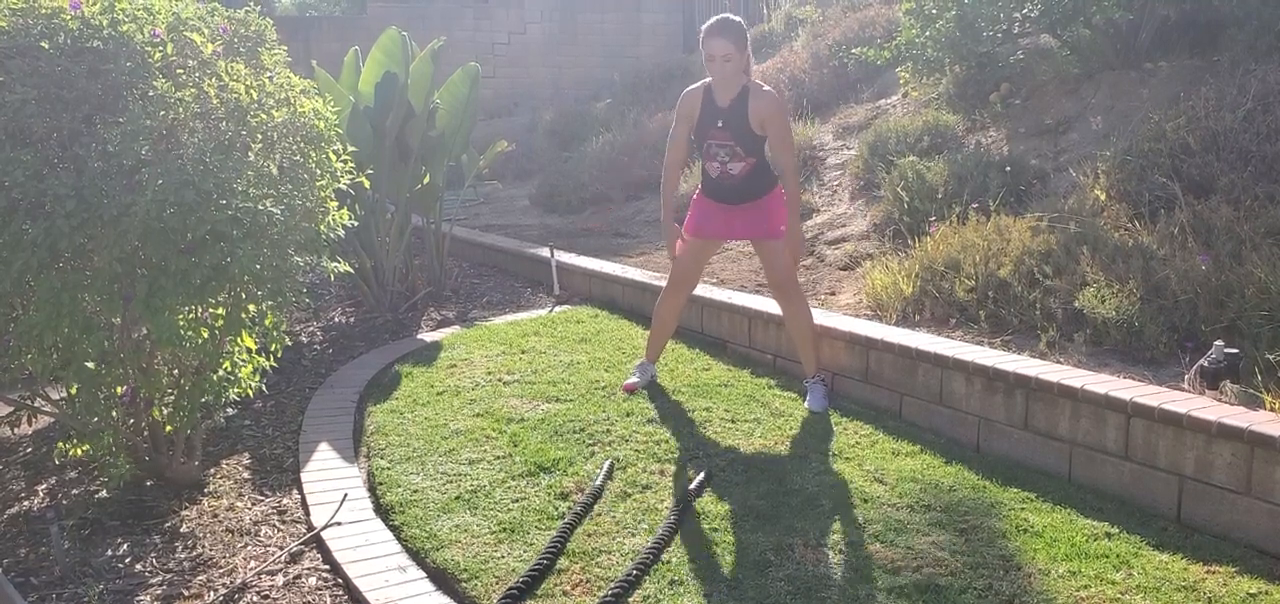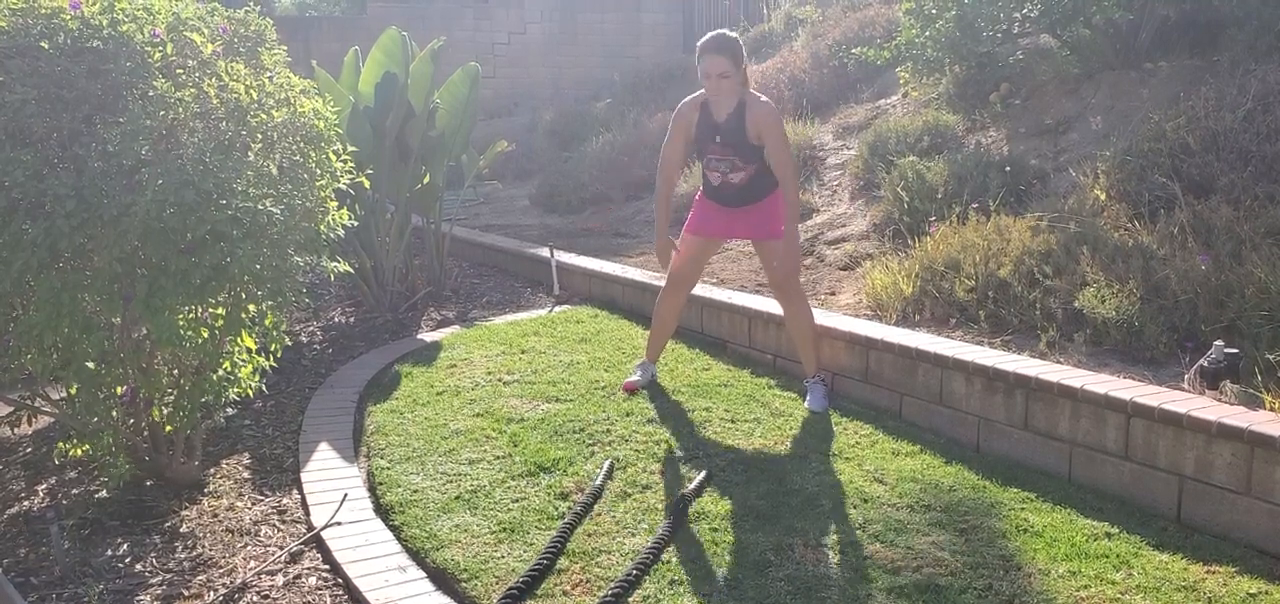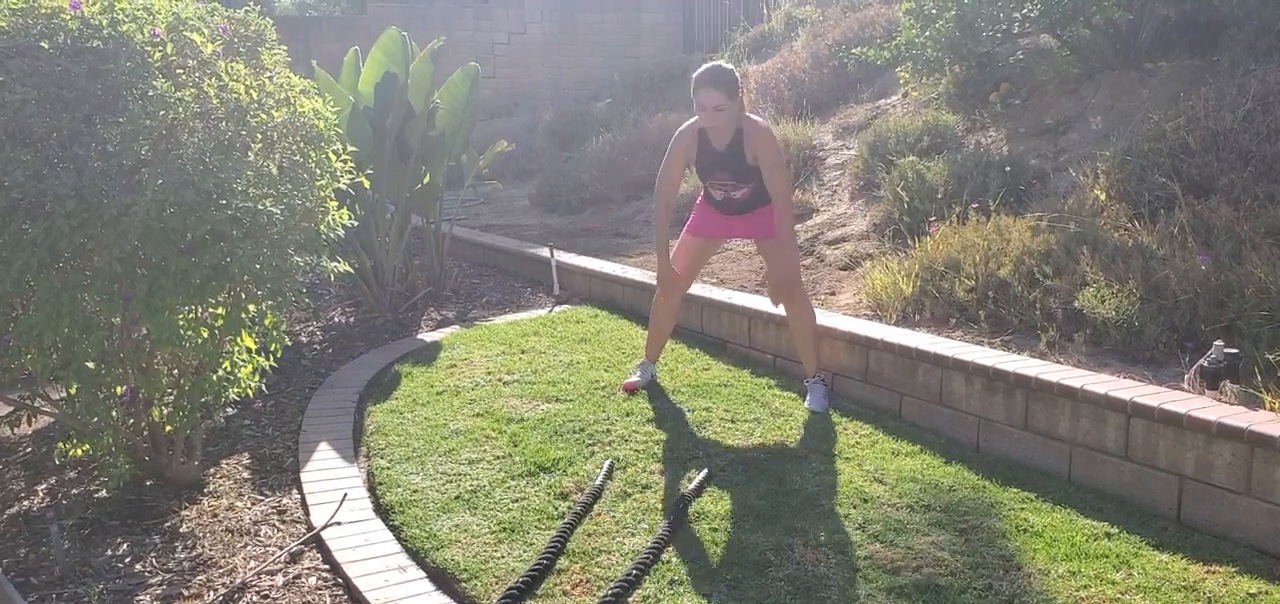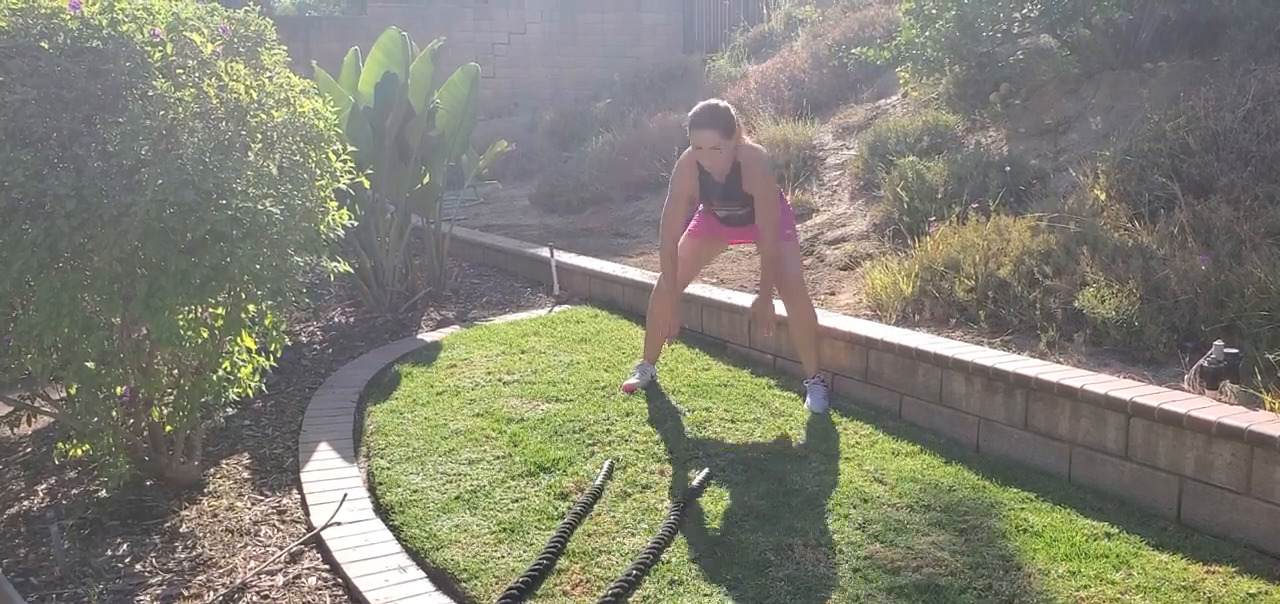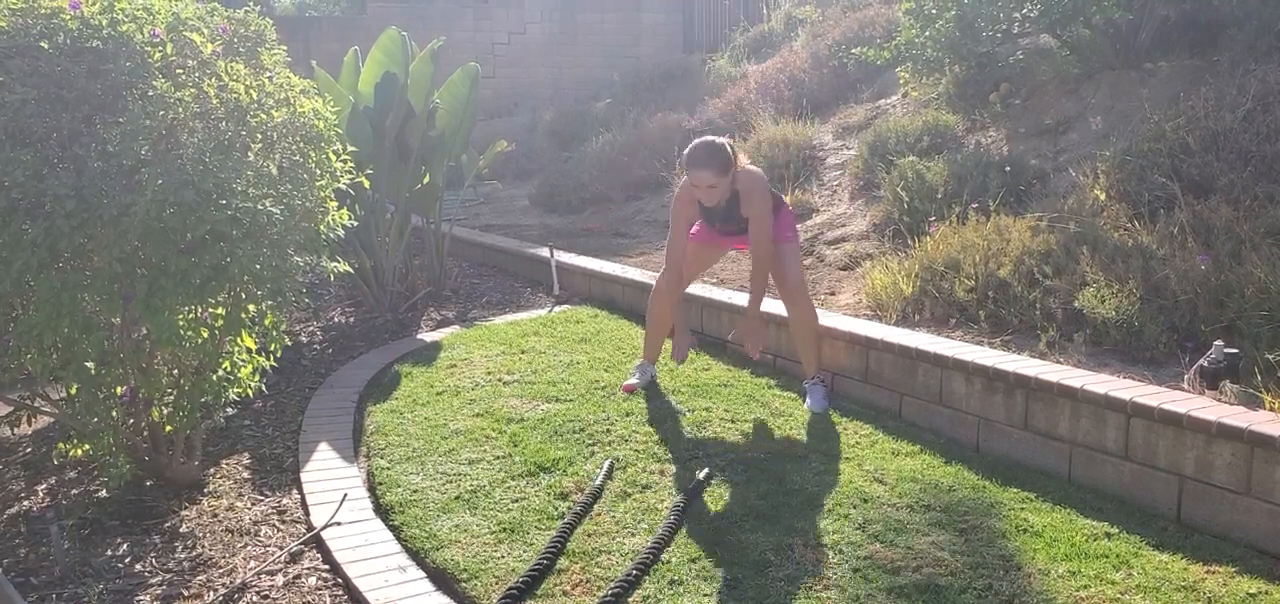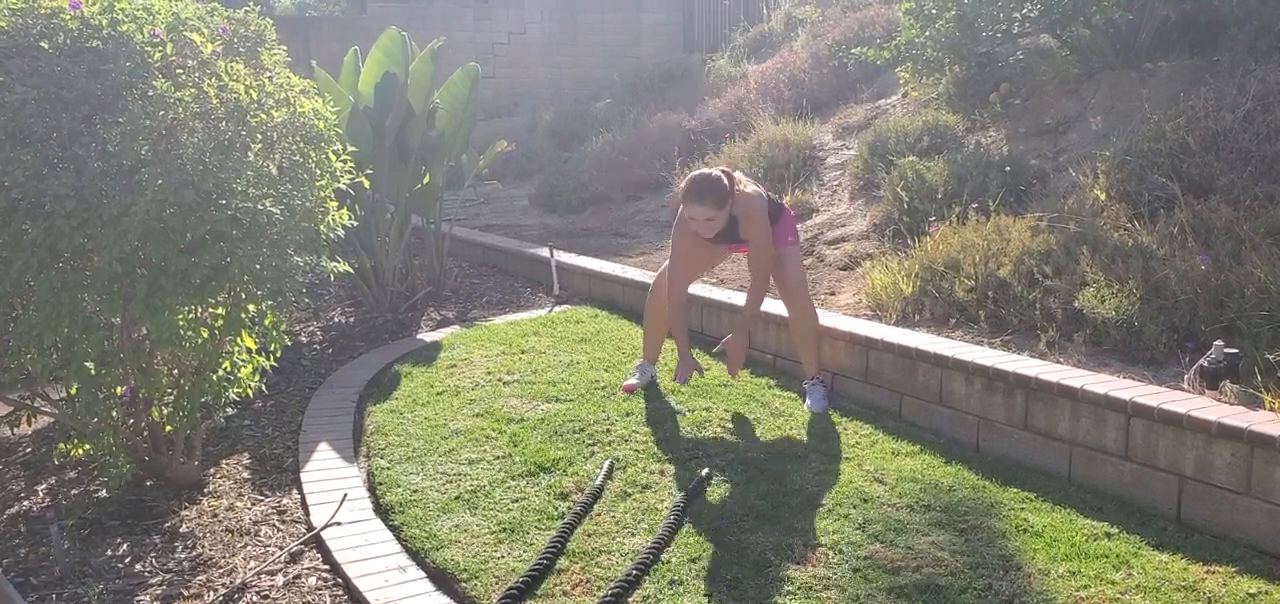
dt=0.1s
person 1, frame 1
left shoulder: (765, 101)
right shoulder: (691, 100)
left elbow: (788, 167)
right elbow: (675, 161)
left wrist: (794, 227)
right wrist: (667, 220)
left hip: (761, 204)
right hip: (710, 204)
left knee: (786, 290)
right knee: (676, 286)
left ankle: (815, 378)
right ankle: (647, 365)
person 1, frame 2
left shoulder: (762, 111)
right shoulder: (689, 111)
left elbow: (787, 173)
right elbow: (667, 170)
left wrist: (791, 235)
right wrist: (660, 231)
left hip: (762, 206)
right hip: (712, 206)
left knee: (788, 288)
right knee: (675, 284)
left ankle: (814, 379)
right ankle: (648, 365)
person 1, frame 3
left shoulder: (757, 133)
right shoulder: (687, 136)
left elbow: (781, 199)
right elbow: (663, 198)
left wrist: (781, 264)
right wrist: (663, 261)
left hip: (764, 208)
right hip: (713, 211)
left knee: (791, 288)
right knee: (670, 284)
left ankle: (814, 378)
right ankle: (647, 364)
person 1, frame 4
left shoulder: (755, 161)
right shoulder: (687, 167)
left elbow: (770, 232)
right elbow: (669, 235)
left wrist: (764, 295)
right wrist: (669, 289)
left hip: (764, 218)
right hip: (716, 219)
left knee: (794, 289)
right knee: (666, 286)
left ankle: (814, 380)
right ankle: (646, 365)
person 1, frame 5
left shoulder: (752, 184)
right shoulder: (686, 195)
left elbow: (762, 261)
right elbow: (673, 266)
left wrist: (752, 318)
right wrist: (680, 329)
left hip: (772, 220)
right hip: (716, 227)
left knee: (794, 291)
right knee: (663, 285)
left ankle: (814, 380)
right ankle: (646, 365)
person 1, frame 6
left shoulder: (750, 207)
right shoulder: (687, 220)
left elbow: (760, 280)
right elbow: (676, 292)
left wrist: (740, 334)
right wrist: (684, 355)
left hip: (773, 224)
right hip: (718, 237)
left knee: (796, 292)
right knee: (662, 287)
left ankle: (813, 381)
right ankle: (646, 366)
